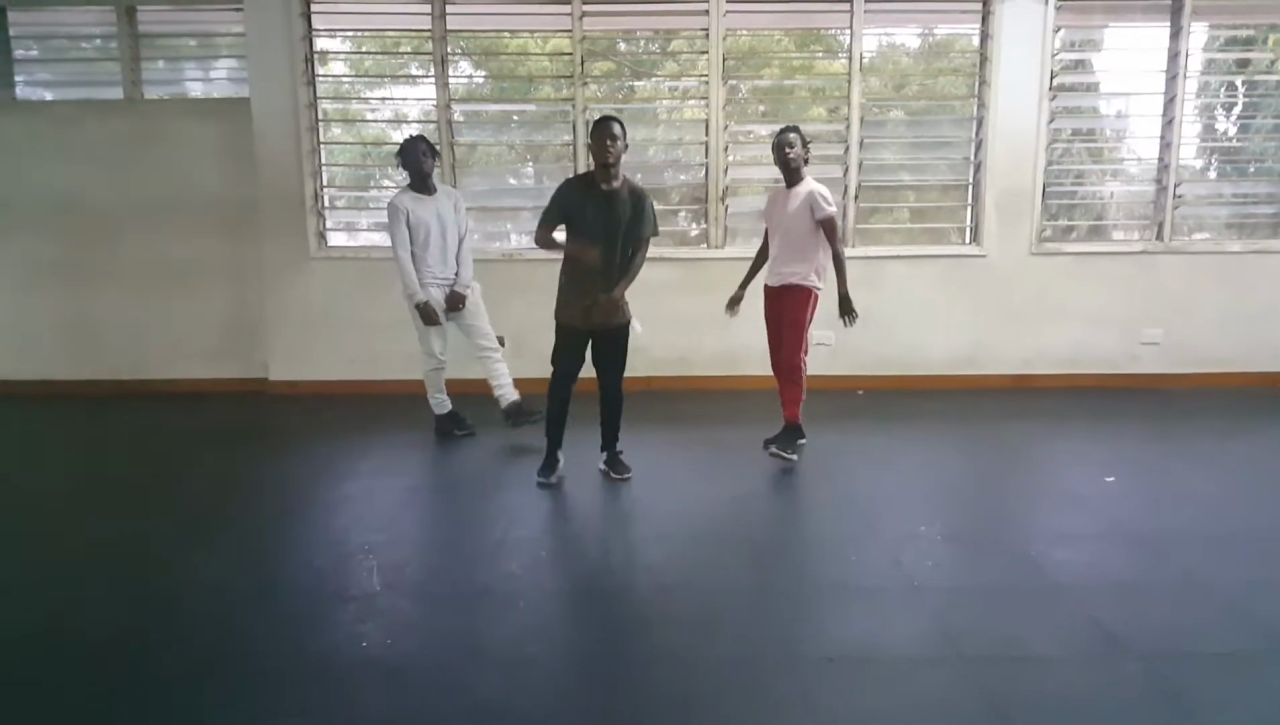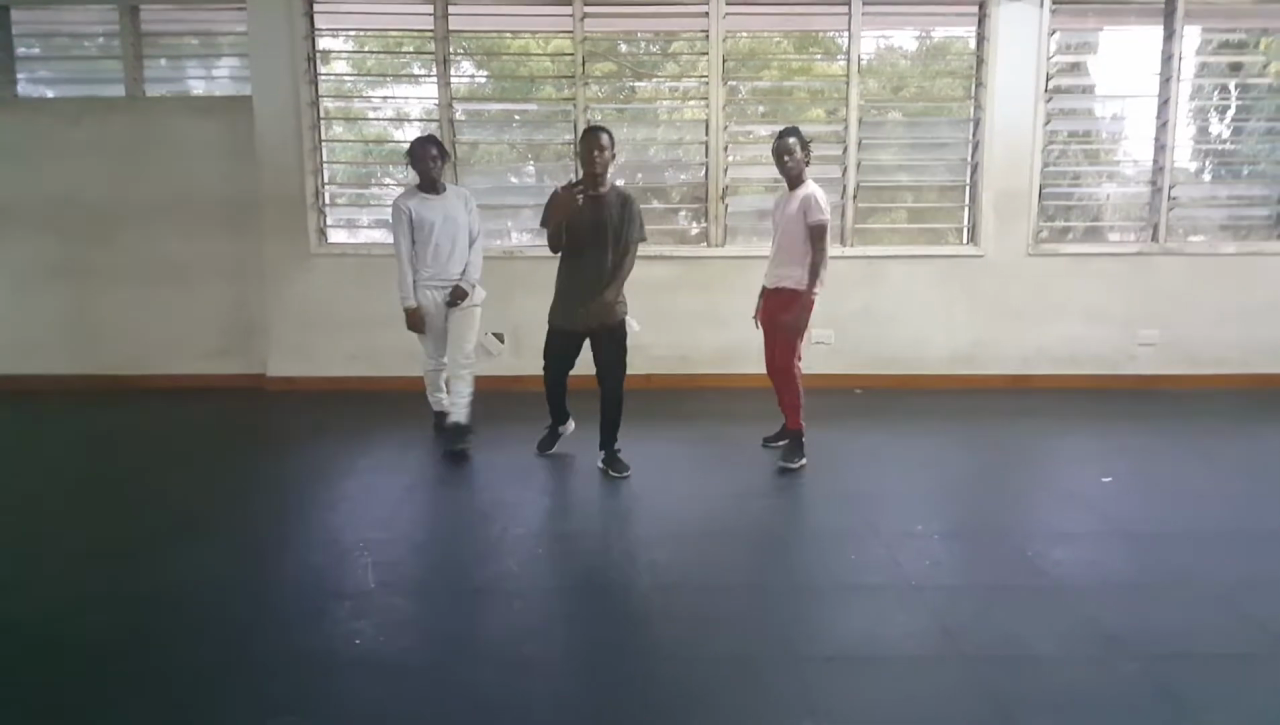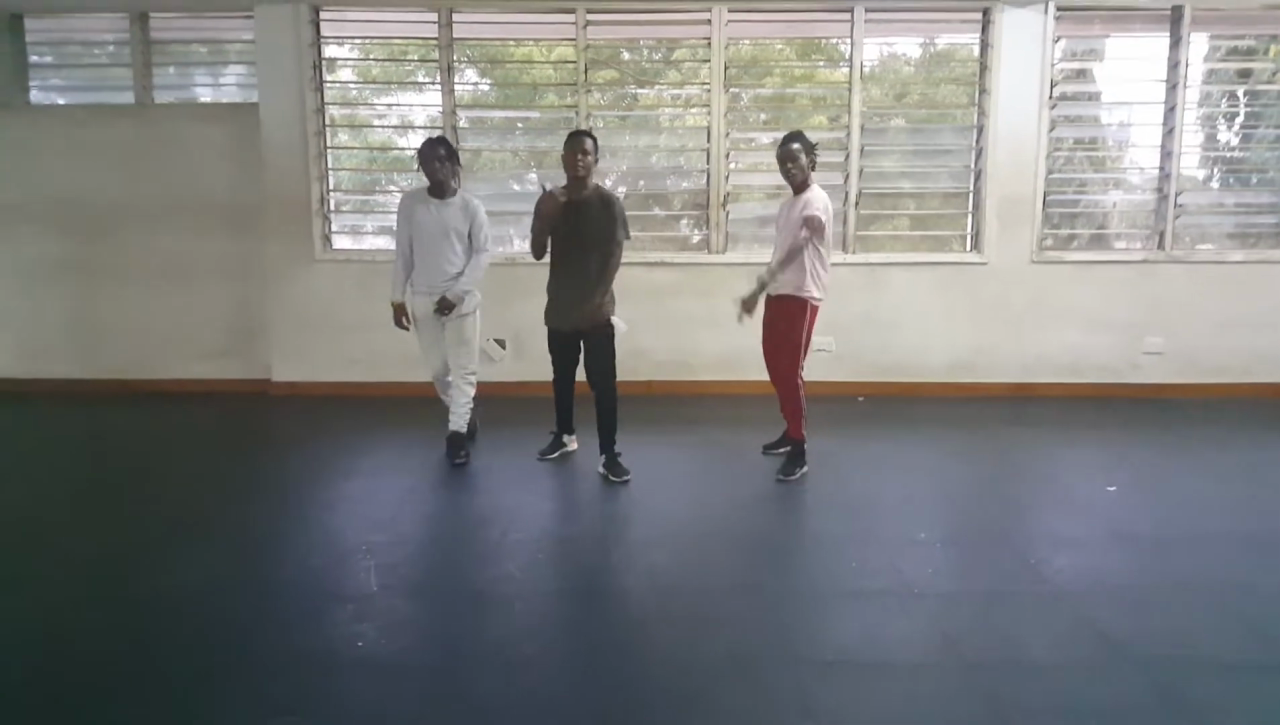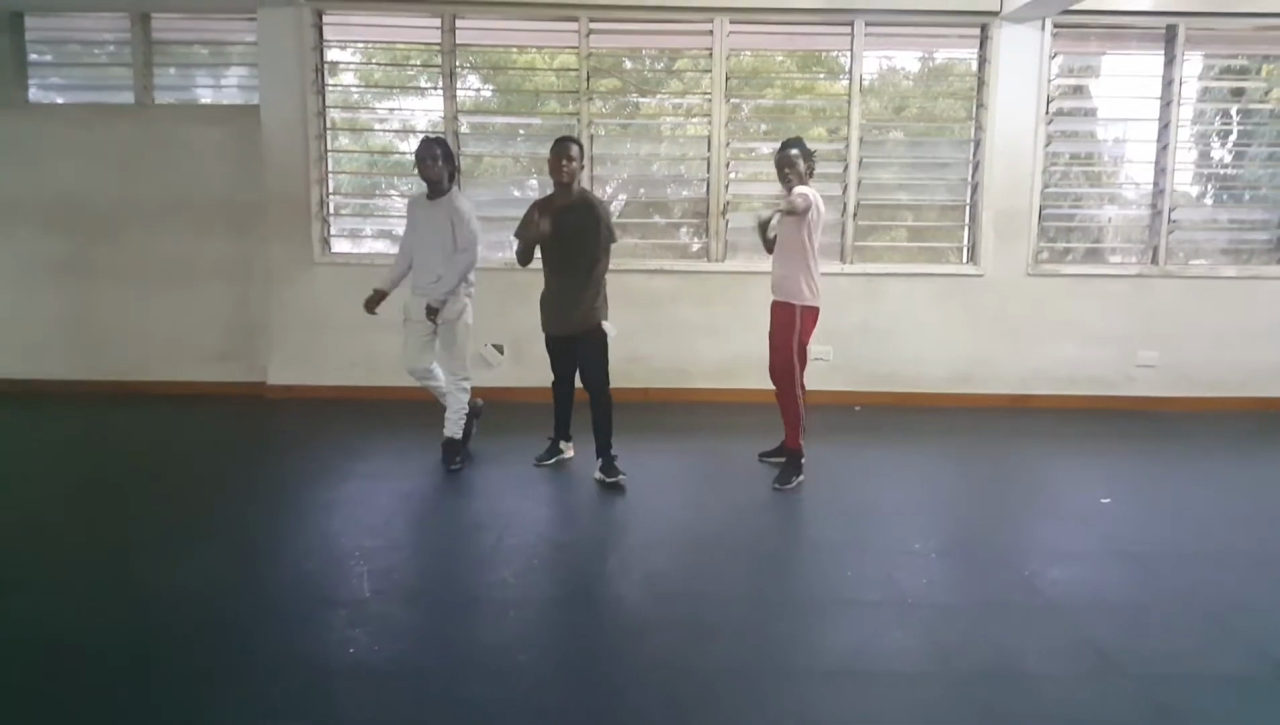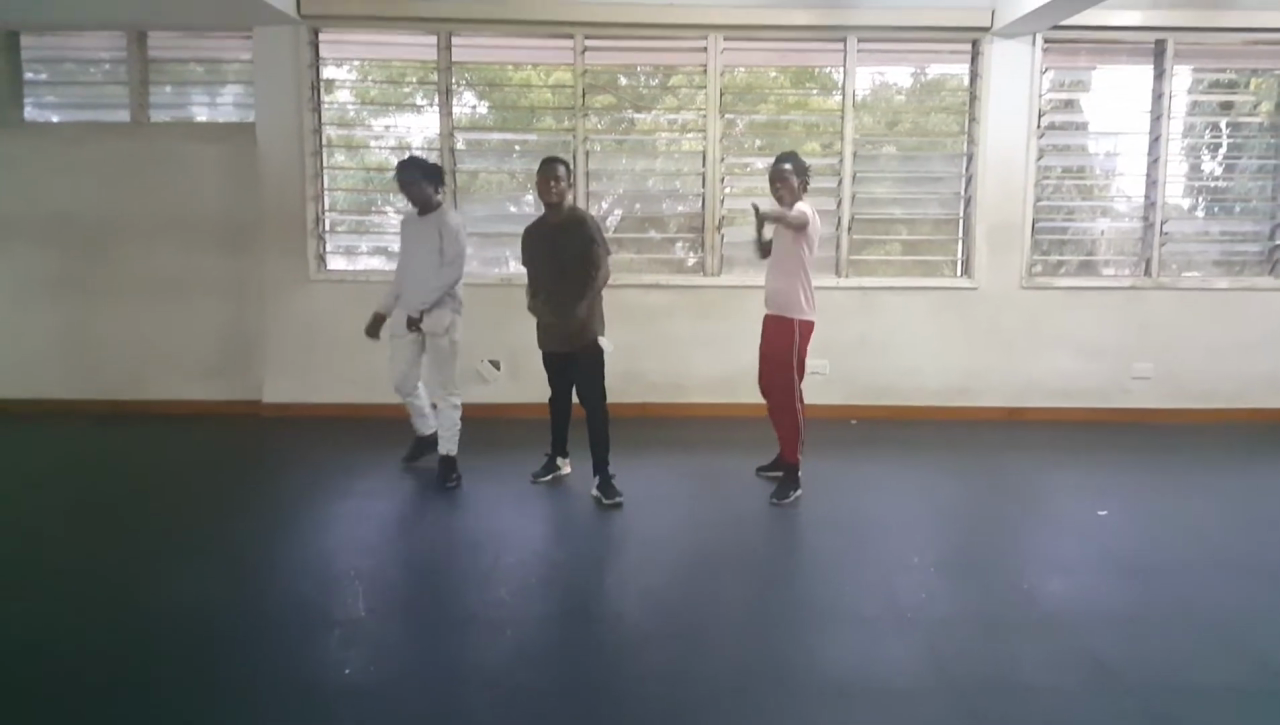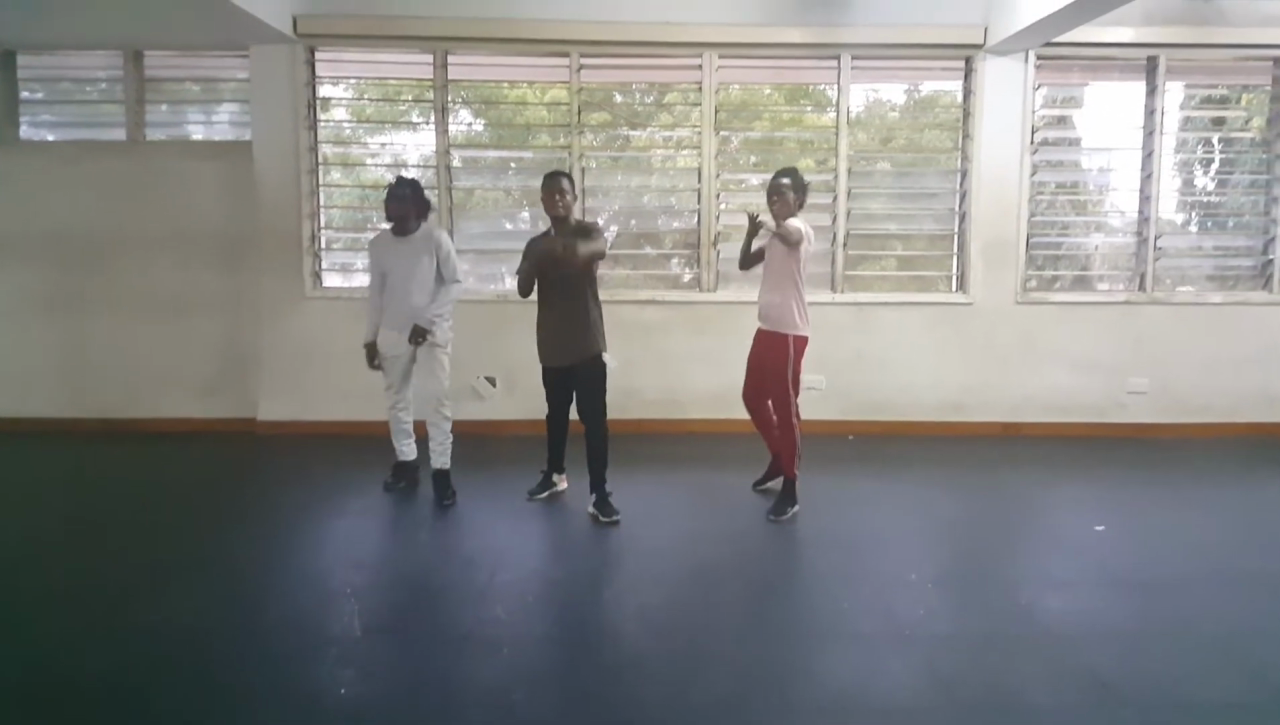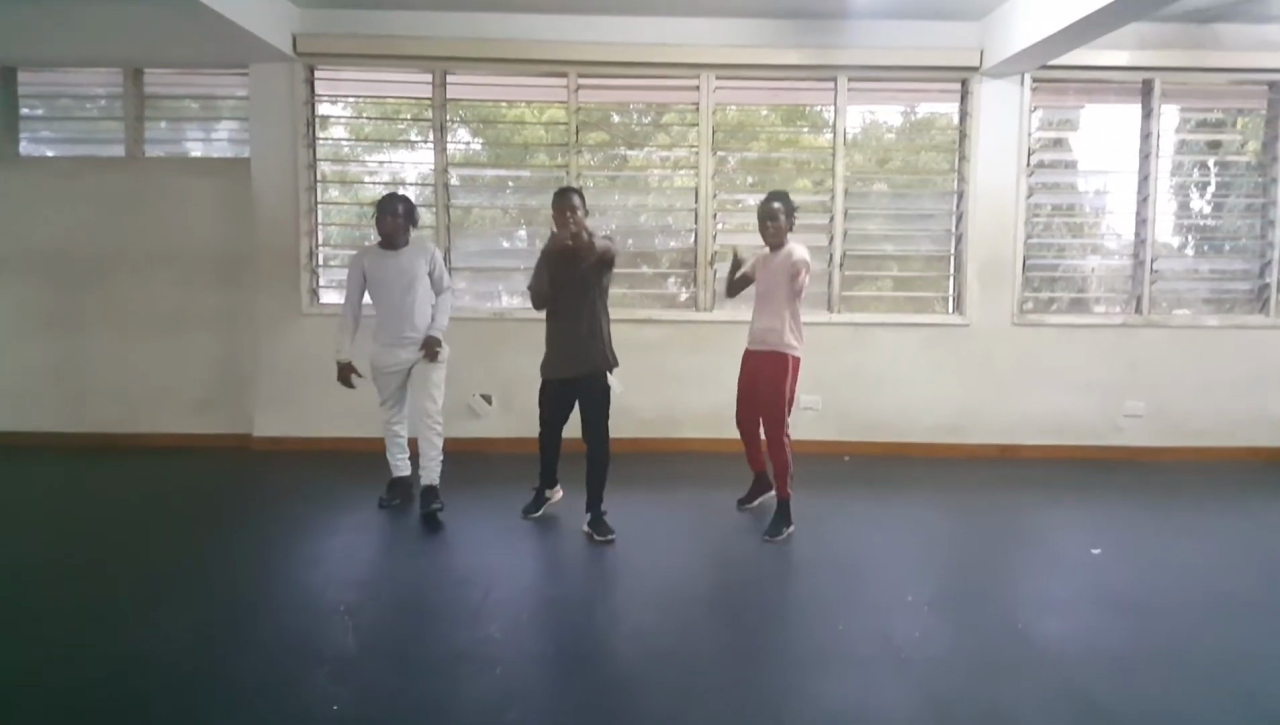
dt=0.2s
person 1, frame 1
left shoulder: (637, 197)
right shoulder: (571, 189)
left elbow: (640, 250)
right elbow: (541, 237)
left wrist: (618, 292)
right wrist: (570, 247)
left hip: (613, 307)
right hip: (572, 304)
left knee: (611, 382)
right knee: (562, 378)
left ankle: (610, 451)
right ankle: (553, 454)
person 1, frame 2
left shoulder: (625, 202)
right shoulder: (564, 197)
left elbow: (629, 254)
right elbow: (554, 247)
left wrist: (610, 295)
right wrist: (560, 215)
left hip: (608, 307)
right hip: (567, 304)
left knee: (612, 380)
right knee: (553, 372)
left ankle: (608, 451)
right ankle: (559, 423)
person 1, frame 3
left shoulder: (608, 202)
right shoulder: (550, 201)
left elbow: (615, 255)
right elbow: (537, 253)
left wrist: (597, 299)
right wrist: (543, 215)
left hip: (596, 309)
right hip: (559, 307)
left knee: (603, 380)
right knee: (562, 375)
left ankle: (609, 455)
right ankle: (564, 435)
person 1, frame 4
left shoulder: (593, 206)
right shoulder: (538, 209)
left elbow: (603, 259)
right elbow: (523, 258)
left wrist: (587, 304)
right wrist: (530, 236)
left hip: (589, 312)
right hip: (554, 311)
left knee: (597, 384)
right knee: (562, 379)
left ankle: (605, 459)
right ankle: (562, 441)
person 1, frame 5
left shoulder: (584, 223)
right shoulder: (533, 232)
left elbow: (601, 271)
right elbow: (533, 279)
left wrist: (582, 311)
right wrist: (535, 301)
left hip: (585, 328)
right hip: (552, 329)
left knee: (594, 401)
right knee: (559, 396)
left ankle: (602, 476)
right ankle: (559, 458)
person 1, frame 6
left shoulder: (586, 233)
right shoulder: (537, 244)
left elbow: (600, 245)
right elbow: (523, 289)
left wrist: (580, 249)
right wrist: (535, 255)
left hip: (586, 342)
right hip: (552, 343)
left knee: (594, 418)
right knee: (557, 413)
left ankle: (599, 494)
right ankle: (555, 474)
person 1, frame 7
left shoulder: (598, 249)
right shoulder: (551, 256)
left elbow: (608, 248)
right elbow: (538, 302)
left wrist: (591, 244)
right wrist: (546, 255)
left hip: (593, 359)
right hip: (557, 358)
left knee: (597, 437)
right knee: (549, 427)
left ankle: (594, 513)
right ankle: (548, 487)
person 2, frame 1
left shoulder: (816, 193)
right shoulder: (774, 197)
left elbow: (834, 245)
left wrist: (843, 293)
right wrist: (742, 287)
left hip: (802, 287)
right hip: (772, 287)
left knee: (792, 358)
right knee: (778, 360)
left ankle: (794, 435)
right ankle: (792, 425)
person 2, frame 2
left shoulder: (812, 196)
right shoulder: (781, 199)
left elbow: (819, 254)
left wrist: (803, 302)
left hip: (796, 292)
right hip: (772, 289)
left knee: (786, 362)
right knee: (774, 363)
left ankle: (797, 442)
right ankle: (790, 426)
person 2, frame 3
left shoulder: (816, 199)
right shoulder: (789, 202)
left elbow: (801, 243)
left wrist: (767, 278)
right wrist: (758, 290)
left hip: (801, 298)
right hip: (777, 295)
left knee: (790, 371)
right knee: (776, 368)
left ankle: (798, 452)
right ankle: (792, 433)
person 2, frame 4
left shoulder: (805, 195)
right shoulder: (789, 202)
left elbow: (796, 208)
right wrist: (764, 229)
left hip: (799, 304)
right hip: (783, 300)
left knee: (790, 378)
right knee: (779, 375)
left ankle: (795, 459)
right ankle: (791, 442)
person 2, frame 5
left shoulder: (804, 212)
right shoulder: (784, 219)
left elbow: (791, 221)
right elbow: (764, 252)
left wrist: (768, 215)
right wrist: (762, 220)
left hip: (795, 317)
right hip: (774, 314)
left knee: (789, 392)
right knee: (769, 386)
left ankle: (792, 474)
right ankle: (786, 455)
person 2, frame 6
left shoulder: (795, 227)
right shoulder: (774, 234)
left elbow: (791, 237)
right elbow: (745, 264)
right wrist: (752, 235)
left hip: (788, 333)
right hip: (766, 329)
left knee: (785, 407)
right knee: (753, 398)
left ankle: (789, 490)
right ankle: (779, 462)
person 2, frame 7
left shoulder: (796, 253)
right shoulder: (760, 260)
left elbow: (800, 274)
right elbow: (732, 291)
left wrist: (797, 273)
right wrist: (734, 269)
left hip: (782, 353)
right hip: (754, 351)
left knee: (776, 428)
right knee: (745, 420)
left ankle: (784, 510)
right ankle: (762, 481)
person 3, frame 1
left shoulder: (453, 197)
right shoulder: (399, 205)
left elbow: (464, 243)
right elbow: (403, 255)
left wrist: (462, 284)
right wrist: (418, 299)
left hip: (461, 288)
right hip: (428, 291)
left knee: (487, 343)
right knee: (435, 357)
left ankle: (511, 404)
right ankle: (443, 416)
person 3, frame 2
left shoulder: (463, 198)
right shoulder: (405, 204)
left elbow: (476, 243)
right elbow: (404, 256)
left wrist: (467, 283)
right wrist: (410, 303)
left hip: (463, 291)
right hip: (427, 293)
left knee: (464, 357)
right knee: (435, 359)
left ankle: (457, 423)
right ankle: (442, 414)
person 3, frame 3
left shoulder: (470, 206)
right shoulder: (409, 203)
left elbow: (481, 254)
right elbow: (403, 253)
left wrist: (456, 294)
right wrist: (398, 298)
left hip: (462, 298)
right hip: (424, 298)
left knee: (463, 367)
right knee: (438, 367)
left ankle: (457, 433)
right ankle: (460, 410)
person 3, frame 4
left shoulder: (459, 206)
right shoulder: (415, 204)
left elbow: (468, 257)
left wrist: (438, 298)
right wrist: (383, 288)
left hip: (453, 300)
right hip: (419, 299)
left knee: (455, 371)
right knee: (416, 364)
left ankle: (454, 439)
right ankle: (468, 407)
person 3, frame 5
left shoulder: (448, 221)
right shoulder: (408, 222)
left elbow: (453, 271)
left wrist: (419, 309)
right wrist: (383, 310)
left hip: (440, 315)
right hip: (407, 315)
left knee: (444, 388)
right knee: (403, 380)
left ankle: (447, 457)
right ankle: (427, 432)
person 3, frame 6
left shoulder: (436, 238)
right shoulder: (379, 244)
left elbow: (453, 284)
right elbow: (376, 294)
left wrist: (426, 322)
right wrist: (370, 338)
left hip: (431, 333)
right hip: (393, 335)
left knee: (438, 401)
right knee: (397, 401)
left ankle: (441, 472)
right ankle: (406, 463)
person 3, frame 7
left shoulder: (428, 252)
right shoulder: (363, 260)
left elbow: (445, 293)
right elbow: (352, 308)
left wrist: (437, 333)
right wrist: (343, 356)
left hip: (426, 347)
right hip: (387, 351)
left knee: (429, 413)
right knee: (393, 416)
left ankle: (430, 486)
right ankle: (401, 479)
